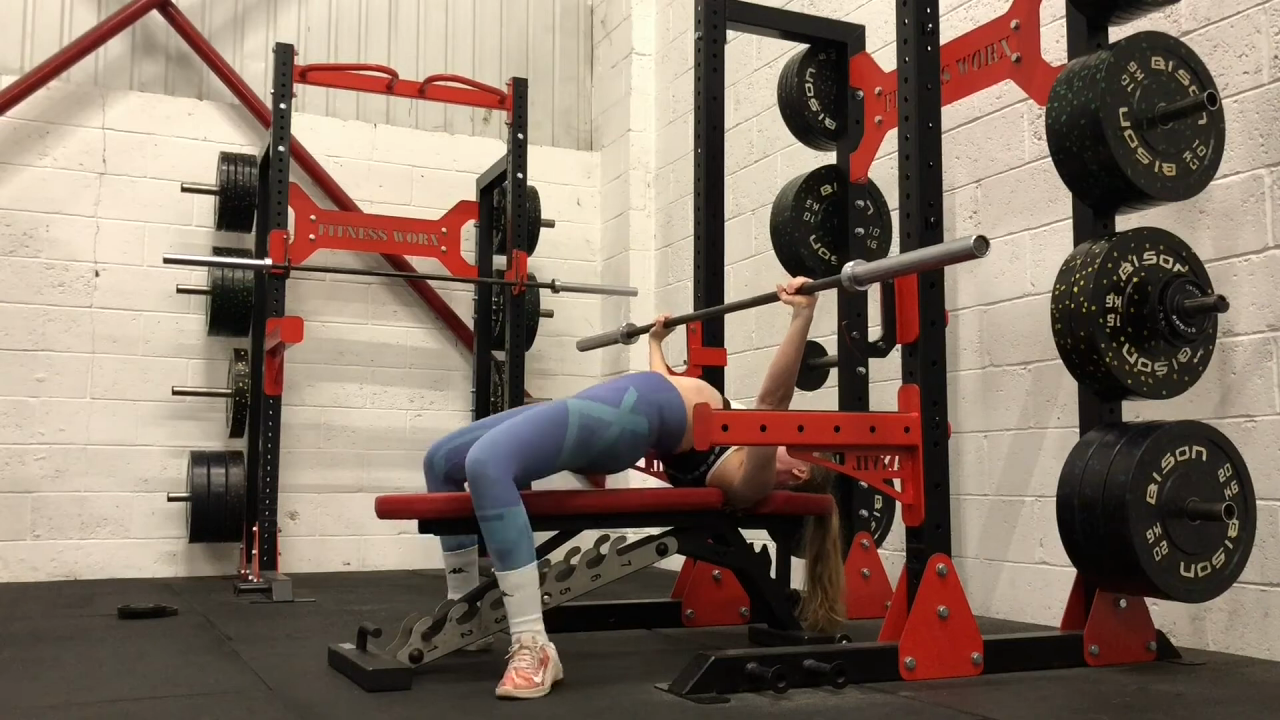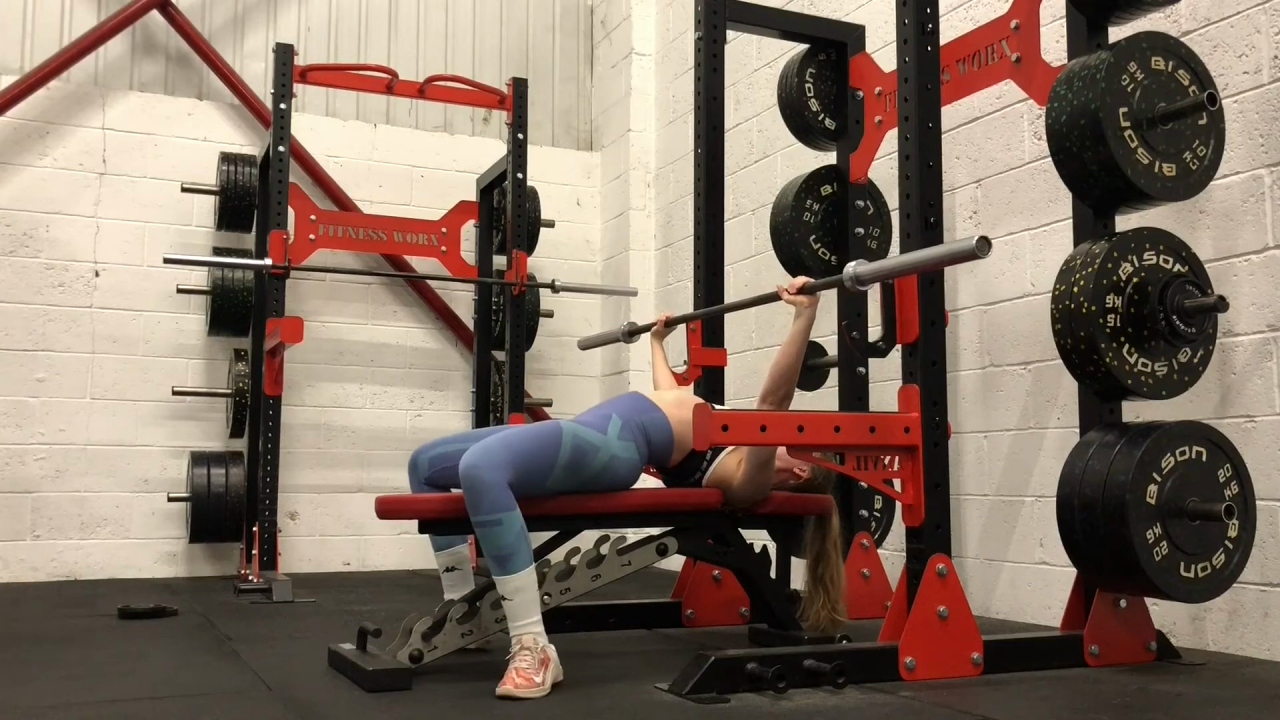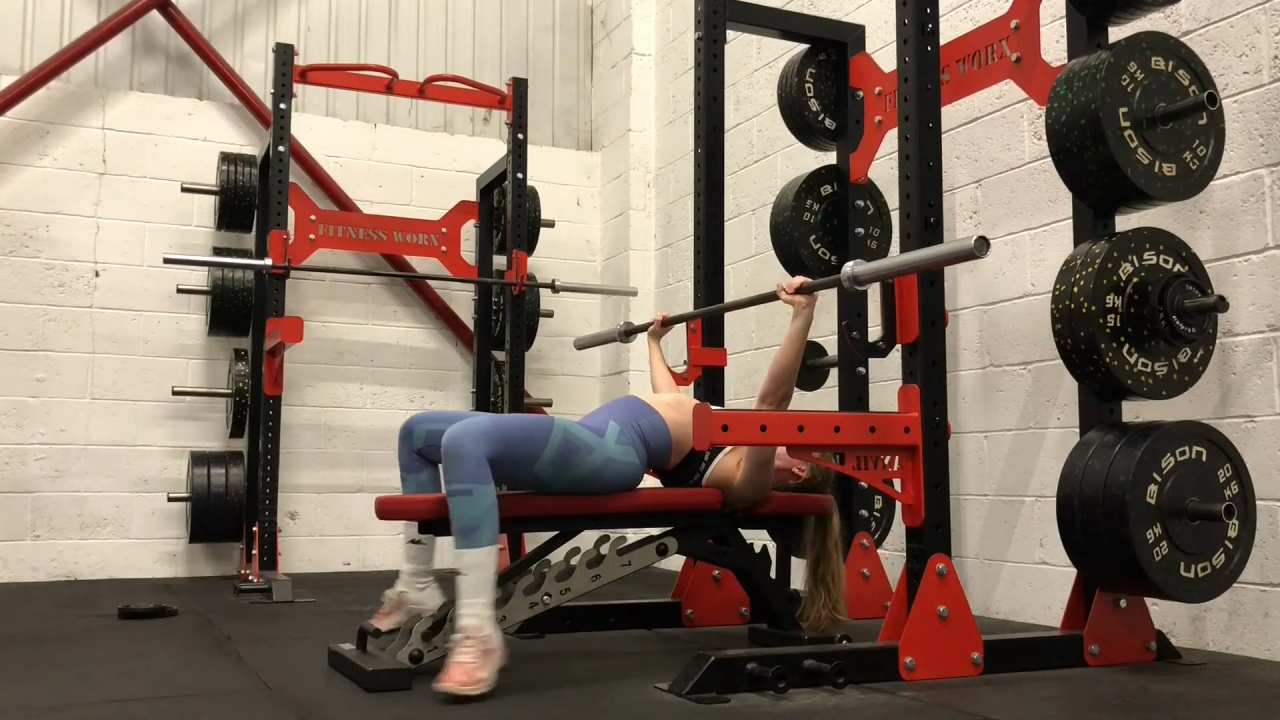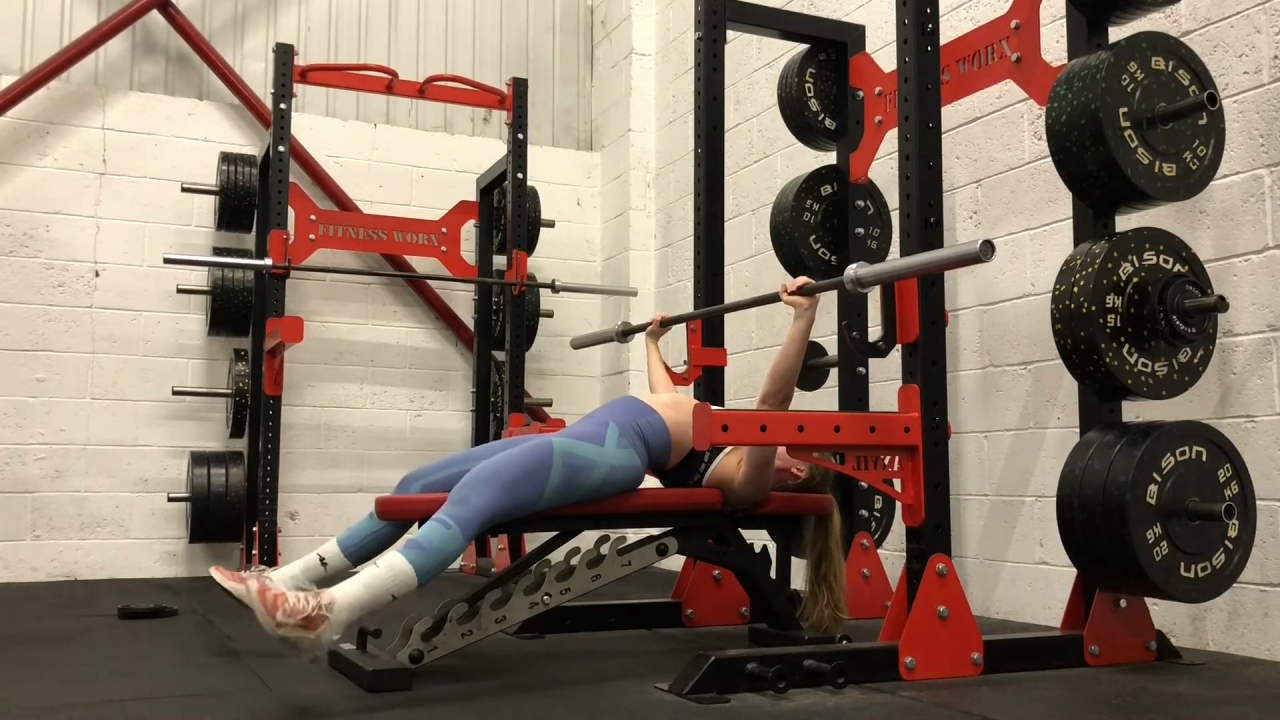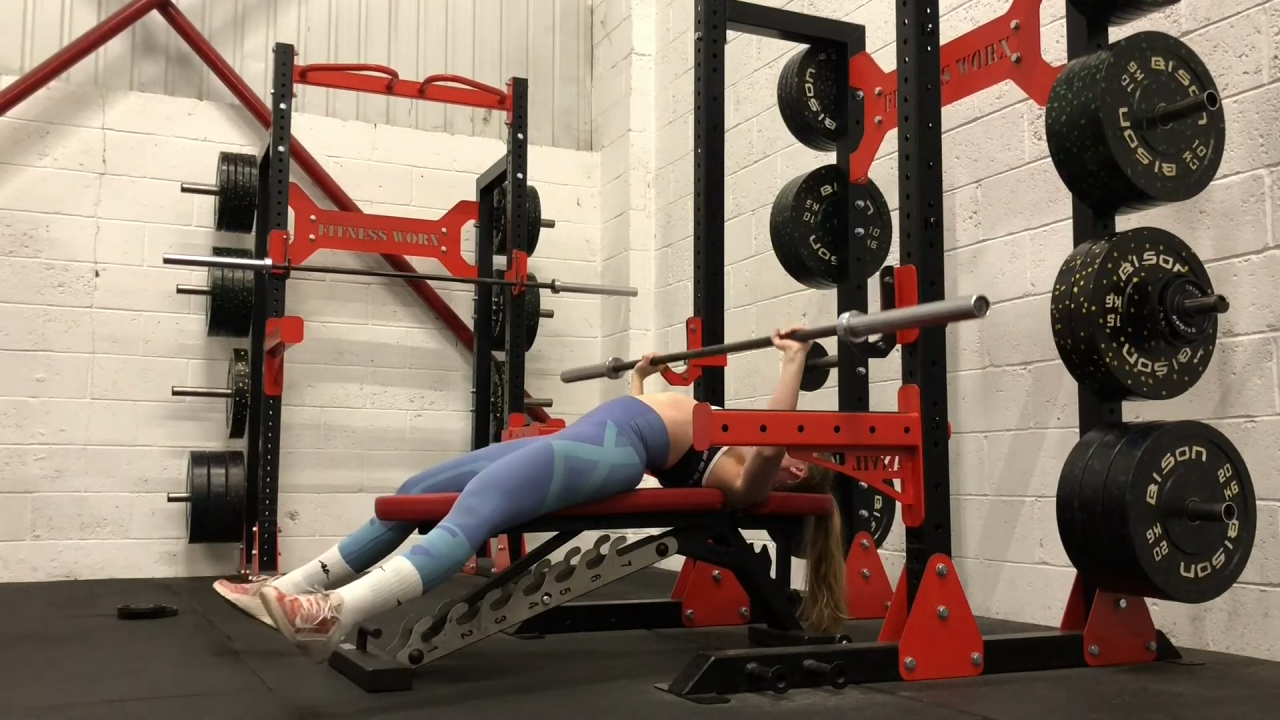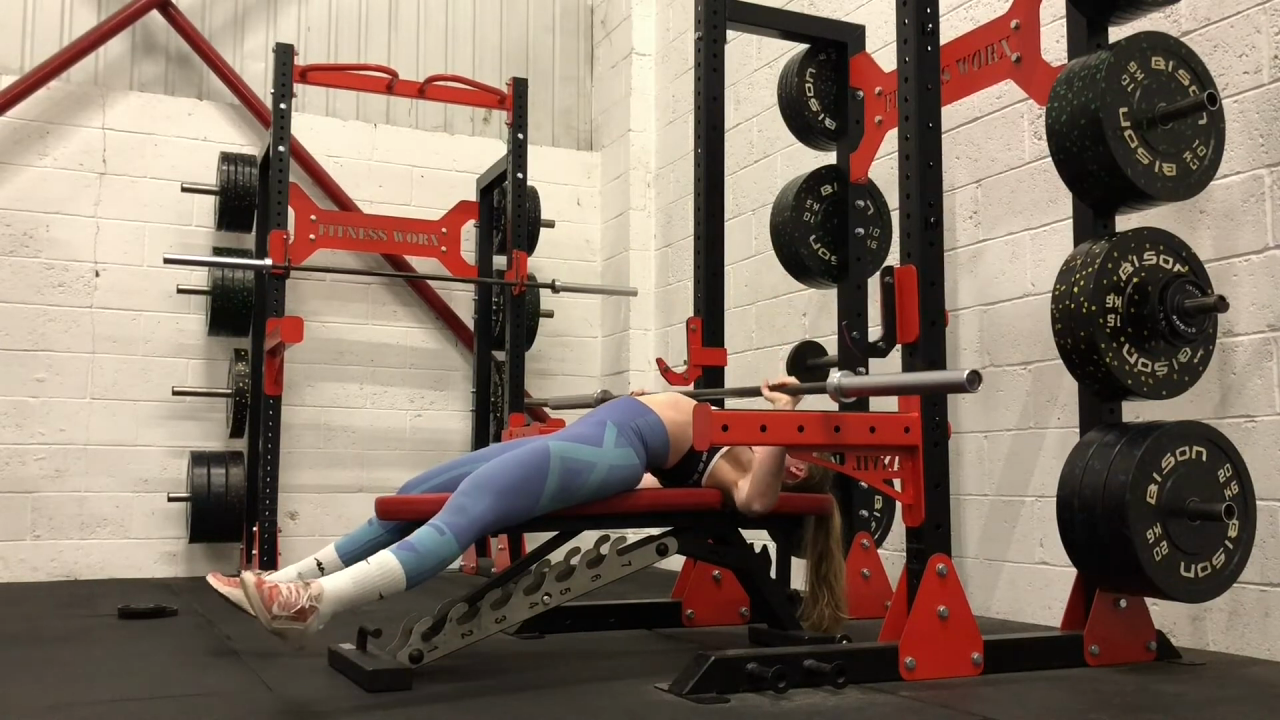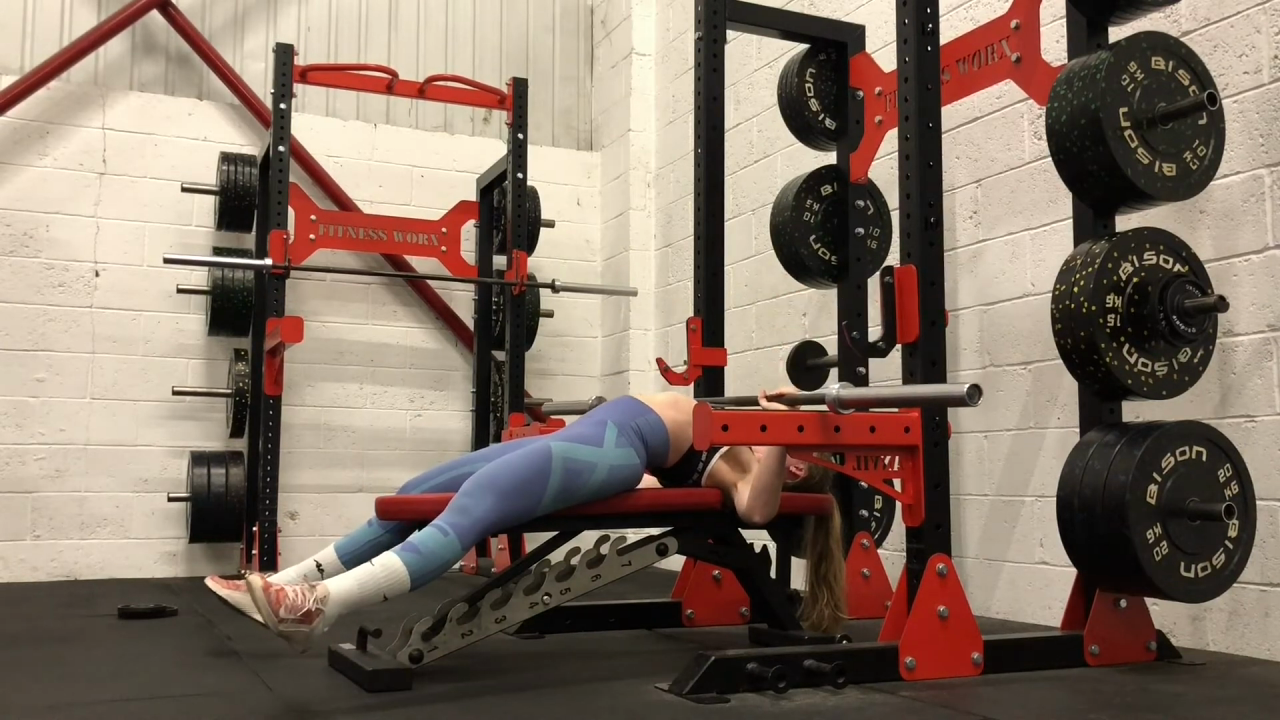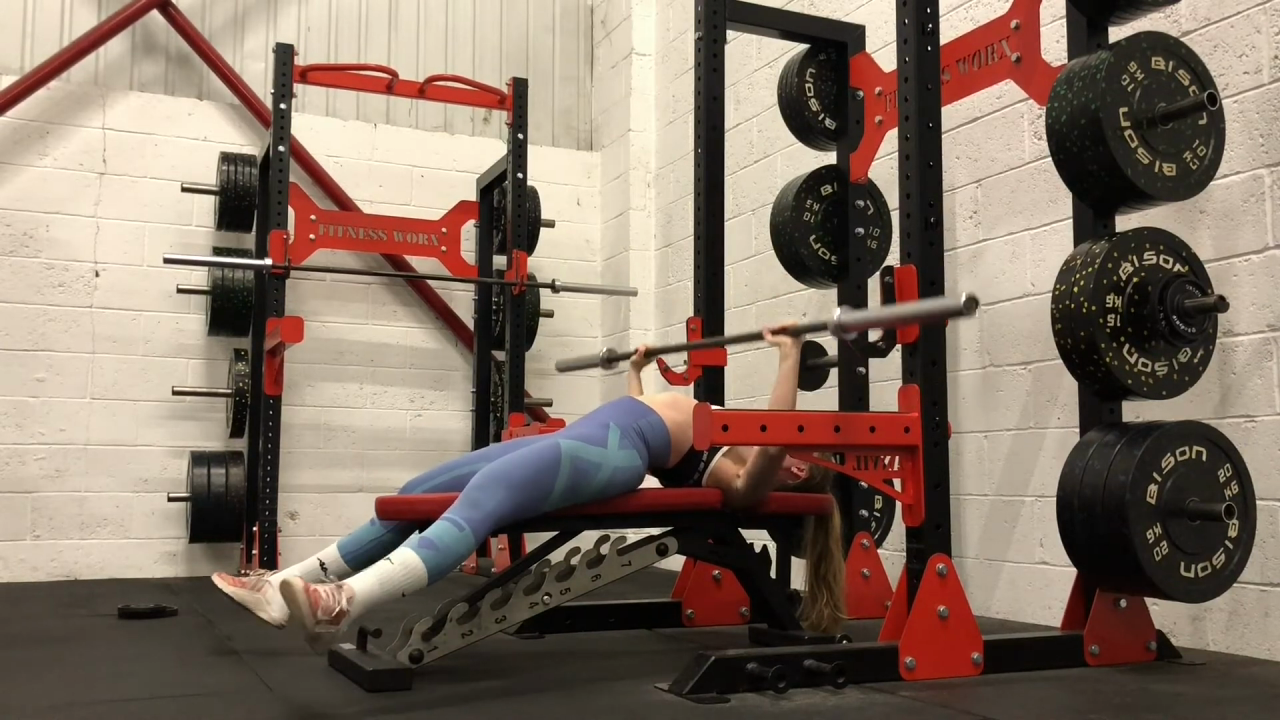
dt=0.5s
person 1, frame 1
left shoulder: (753, 479)
right shoulder: (725, 456)
left elbow: (772, 399)
right elbow: (666, 383)
left wrist: (801, 316)
right wrist: (655, 341)
left knee: (486, 464)
right knee: (443, 462)
left ankle: (533, 648)
person 1, frame 2
left shoulder: (751, 479)
right shoulder: (722, 453)
left elbow: (774, 400)
right elbow: (668, 398)
left wrist: (804, 316)
right wrist: (657, 342)
left knee: (481, 468)
right knee: (426, 465)
left ankle: (533, 648)
person 1, frame 3
left shoulder: (752, 477)
right shoulder: (733, 447)
left elbow: (773, 401)
right elbow: (664, 393)
left wrist: (801, 317)
right wrist: (653, 341)
left knee: (462, 441)
right knee: (420, 432)
left ankle: (478, 630)
right ankle: (417, 585)
person 1, frame 4
left shoulder: (751, 482)
right shoulder: (727, 446)
left elbow: (774, 400)
right elbow: (664, 401)
left wrist: (803, 318)
right wrist: (653, 342)
left knee: (468, 502)
right knee: (416, 487)
left ankle: (325, 612)
right ankle: (287, 581)
person 1, frame 5
left shoulder: (746, 485)
right shoulder: (717, 454)
left elbow: (768, 446)
left wrist: (795, 362)
right wrist: (640, 379)
left knee: (472, 513)
right knee: (415, 493)
left ankle: (332, 615)
right ankle: (291, 587)
person 1, frame 6
left shoulder: (752, 482)
right shoulder: (718, 461)
left elbow: (757, 501)
left wrist: (788, 412)
right wrist: (681, 407)
left knee: (462, 513)
right knee: (414, 496)
left ankle: (312, 603)
right ankle: (289, 582)
person 1, frame 7
left shoulder: (744, 477)
right shoulder: (713, 458)
left elbow: (758, 510)
left knee: (464, 514)
right knee: (413, 496)
left ankle: (319, 604)
right ankle: (290, 585)
person 1, frame 8
left shoulder: (744, 484)
right shoulder: (715, 459)
left elbow: (769, 450)
right elbow: (649, 415)
left wrist: (789, 360)
right wrist: (635, 373)
left knee: (474, 506)
right knee: (418, 492)
left ankle: (342, 604)
right ankle: (286, 585)
